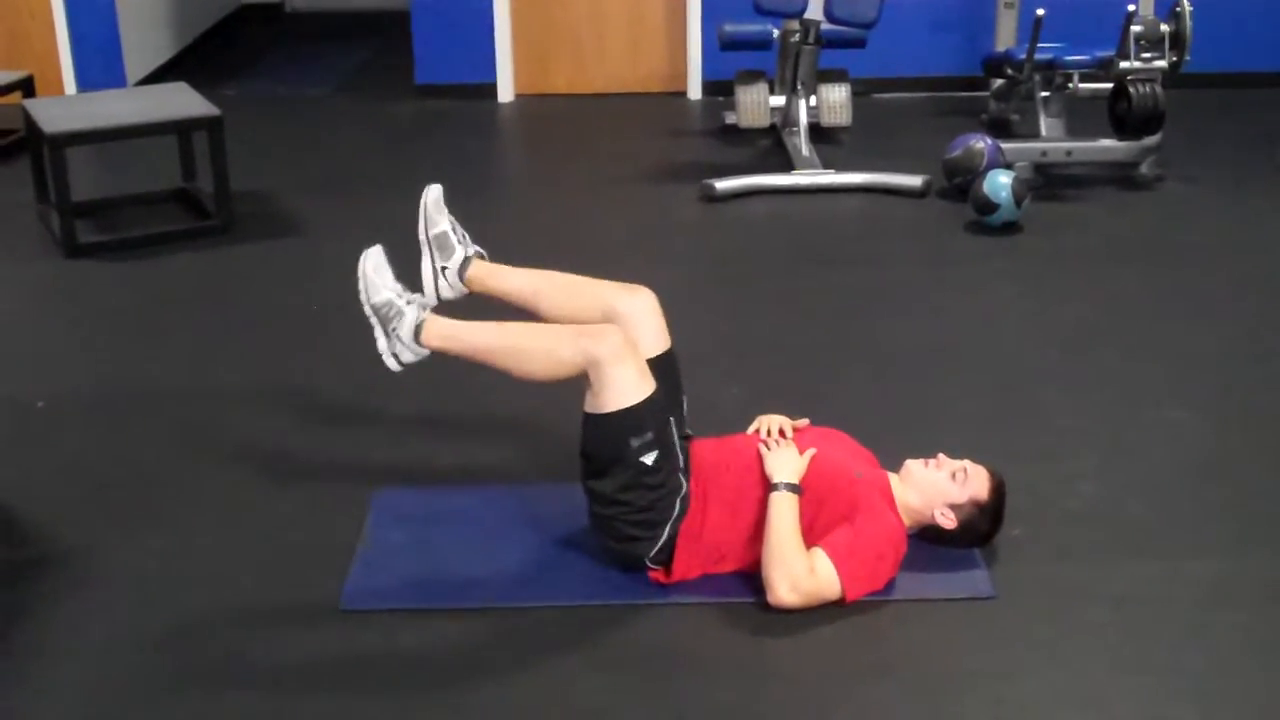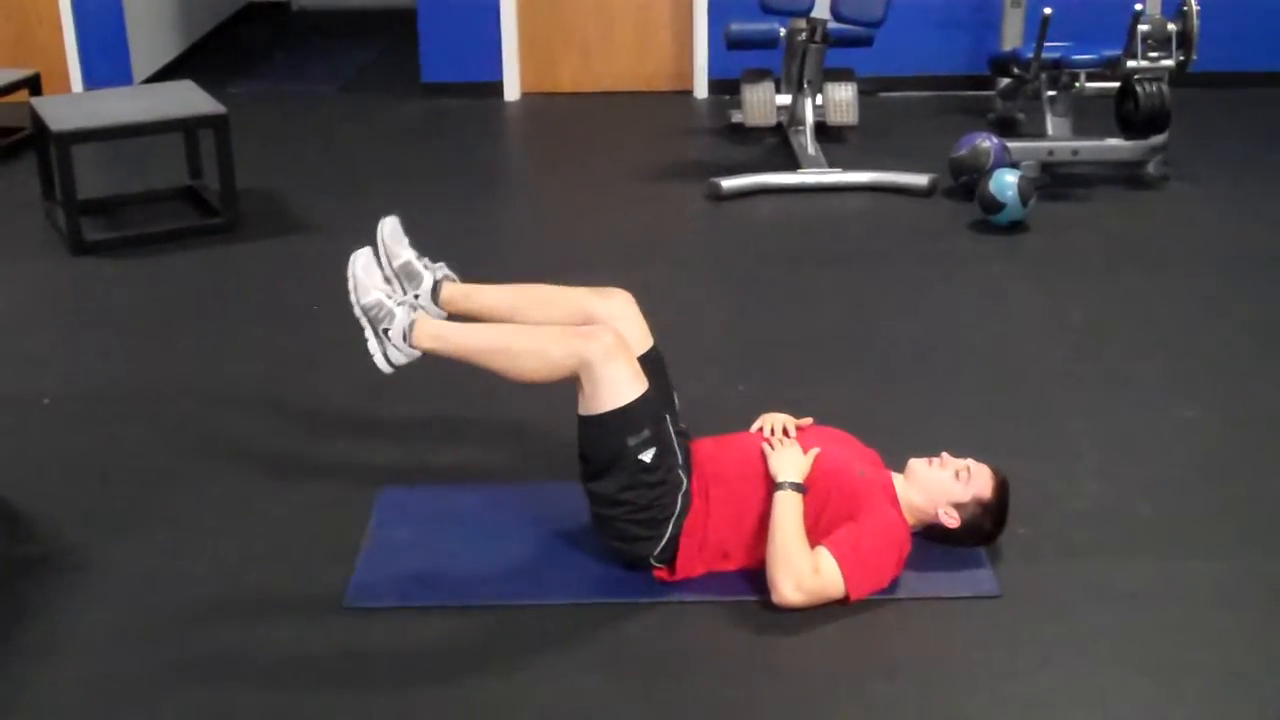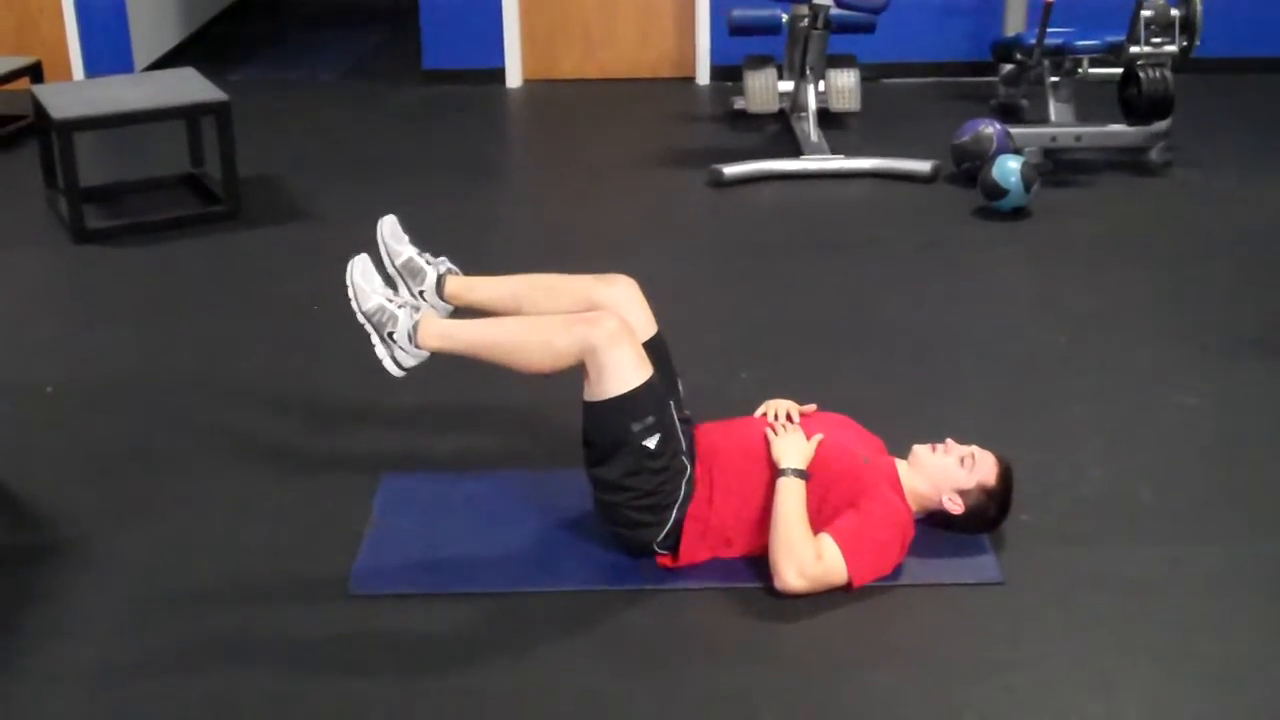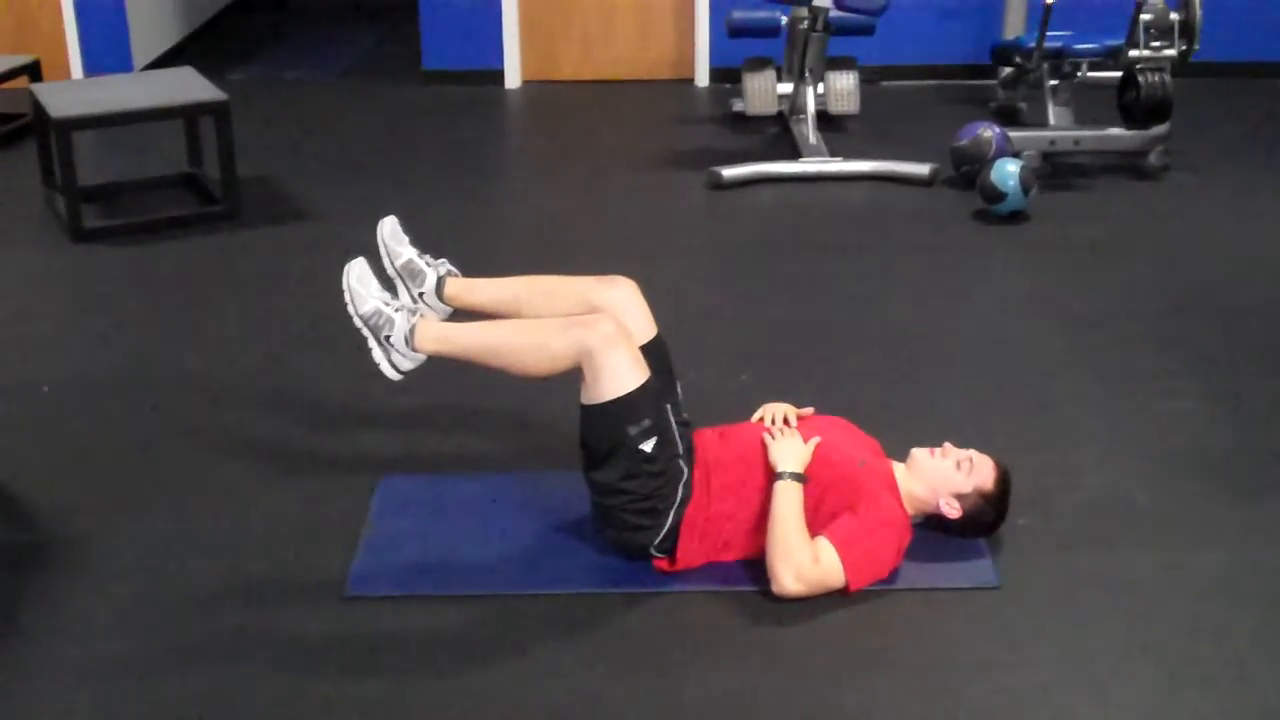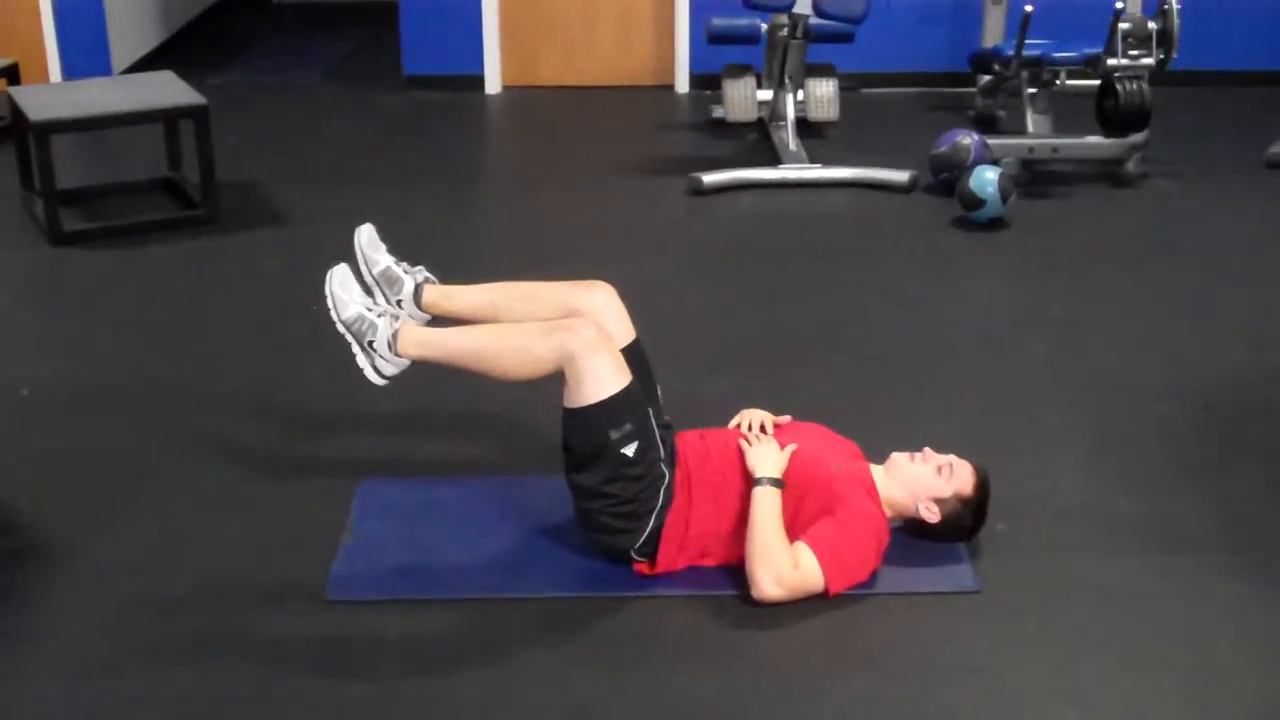
dt=0.5s
person 1, frame 1
left shoulder: (879, 538)
right shoulder: (866, 474)
left elbow: (786, 589)
left wrist: (784, 484)
right wrist: (775, 427)
left hip: (655, 525)
right hip: (680, 467)
left knee: (606, 344)
right knee: (634, 304)
left ankle: (418, 331)
right ankle: (464, 271)
person 1, frame 2
left shoulder: (884, 536)
right shoulder: (869, 468)
left elbow: (790, 589)
left wrist: (788, 483)
right wrist: (778, 424)
left hip: (659, 521)
right hip: (681, 467)
left knee: (597, 344)
right knee: (610, 305)
left ankle: (410, 333)
right ankle: (437, 293)
person 1, frame 3
left shoulder: (886, 521)
right shoulder: (873, 457)
left elbow: (793, 574)
left wrist: (792, 468)
right wrist: (781, 410)
left hip: (664, 507)
right hip: (685, 449)
left knee: (602, 331)
right knee: (615, 291)
left ankle: (415, 335)
right ankle: (442, 288)
person 1, frame 4
left shoulder: (884, 525)
right shoulder: (869, 456)
left elbow: (790, 578)
left wrist: (789, 472)
right wrist: (780, 412)
left hip: (661, 510)
right hip: (684, 454)
left knee: (599, 334)
right knee: (616, 294)
left ankle: (411, 339)
right ankle: (441, 290)
person 1, frame 5
left shoulder: (861, 527)
right shoulder: (849, 461)
left elbow: (770, 582)
left wrist: (767, 477)
right wrist: (759, 419)
left hip: (642, 514)
right hip: (665, 457)
left knee: (580, 338)
right knee: (593, 298)
left ankle: (393, 343)
right ankle: (419, 297)
